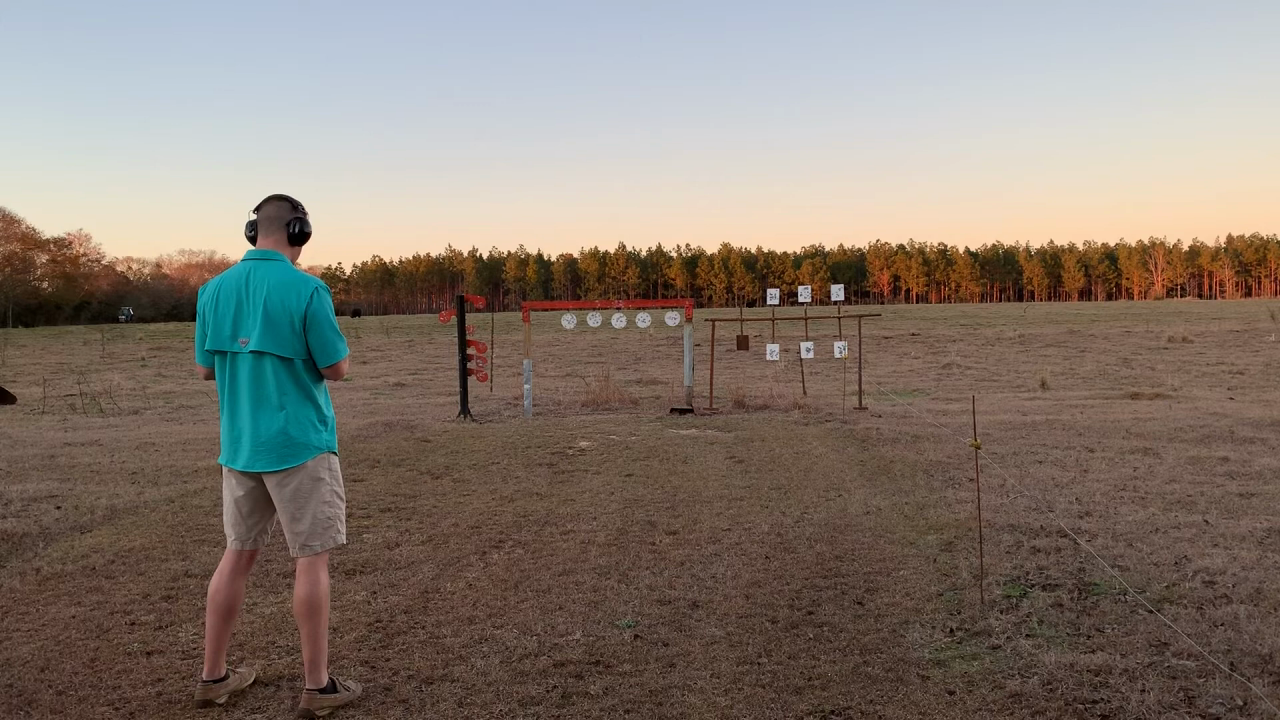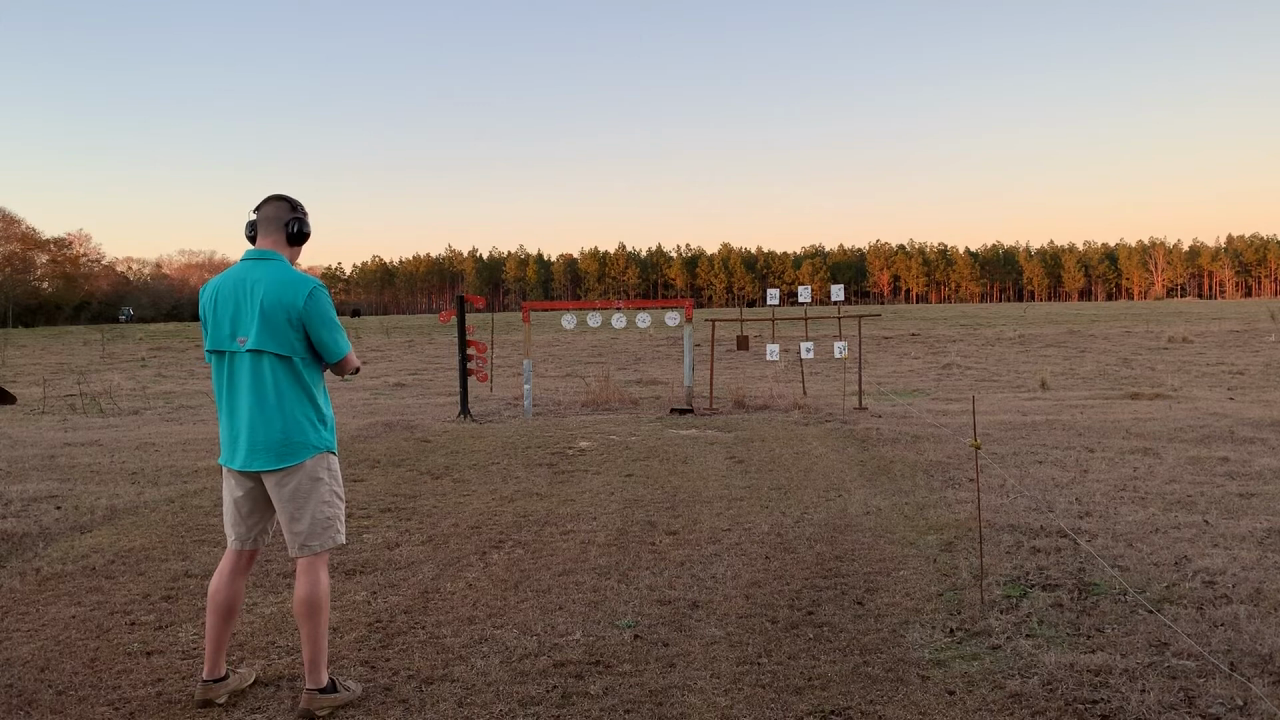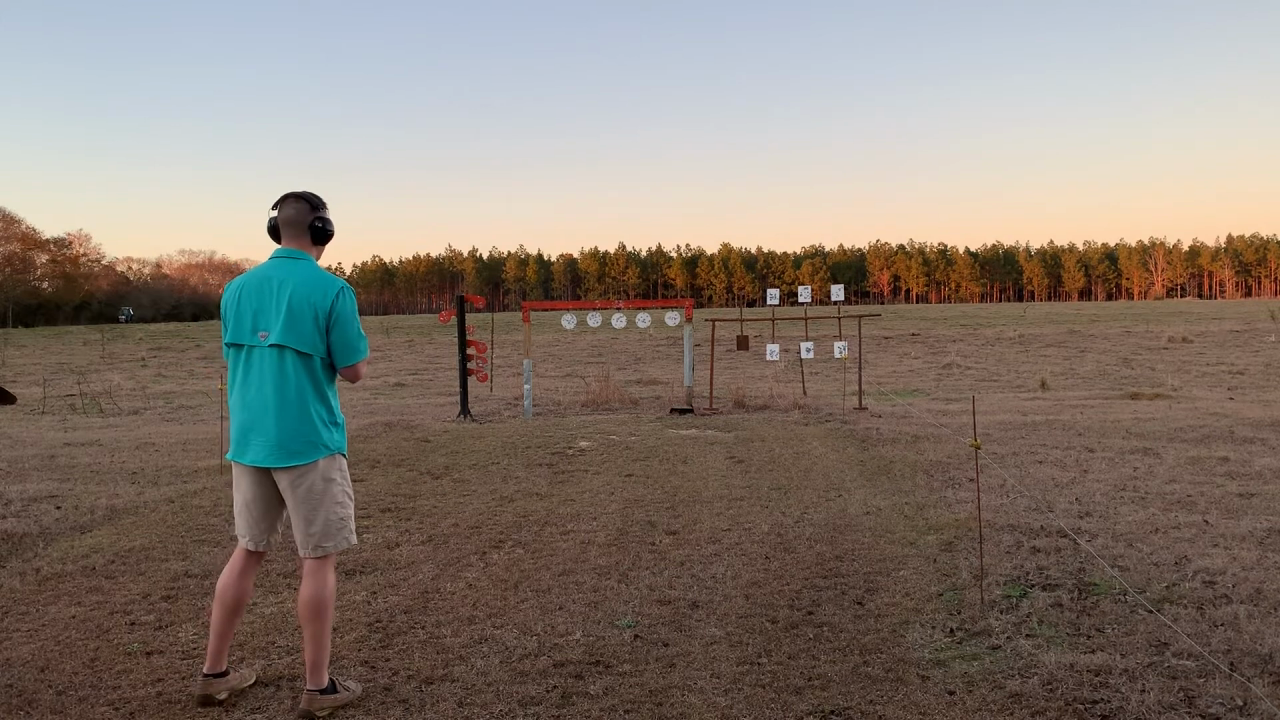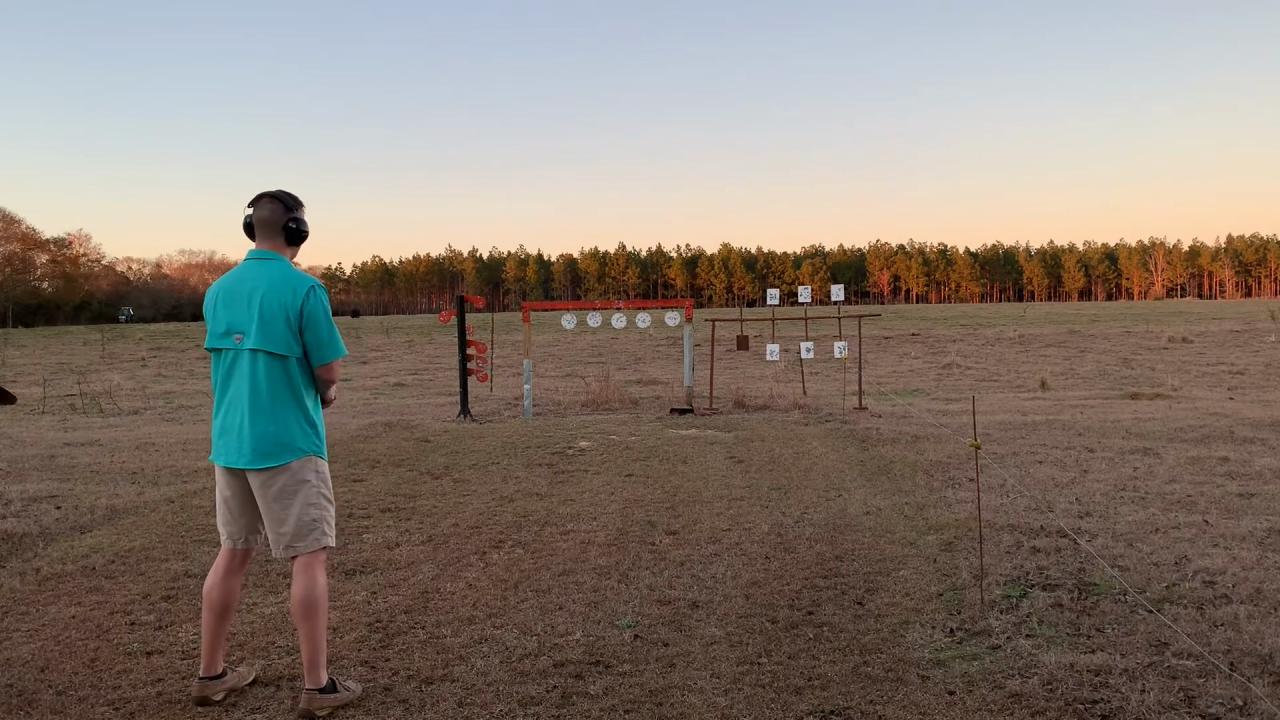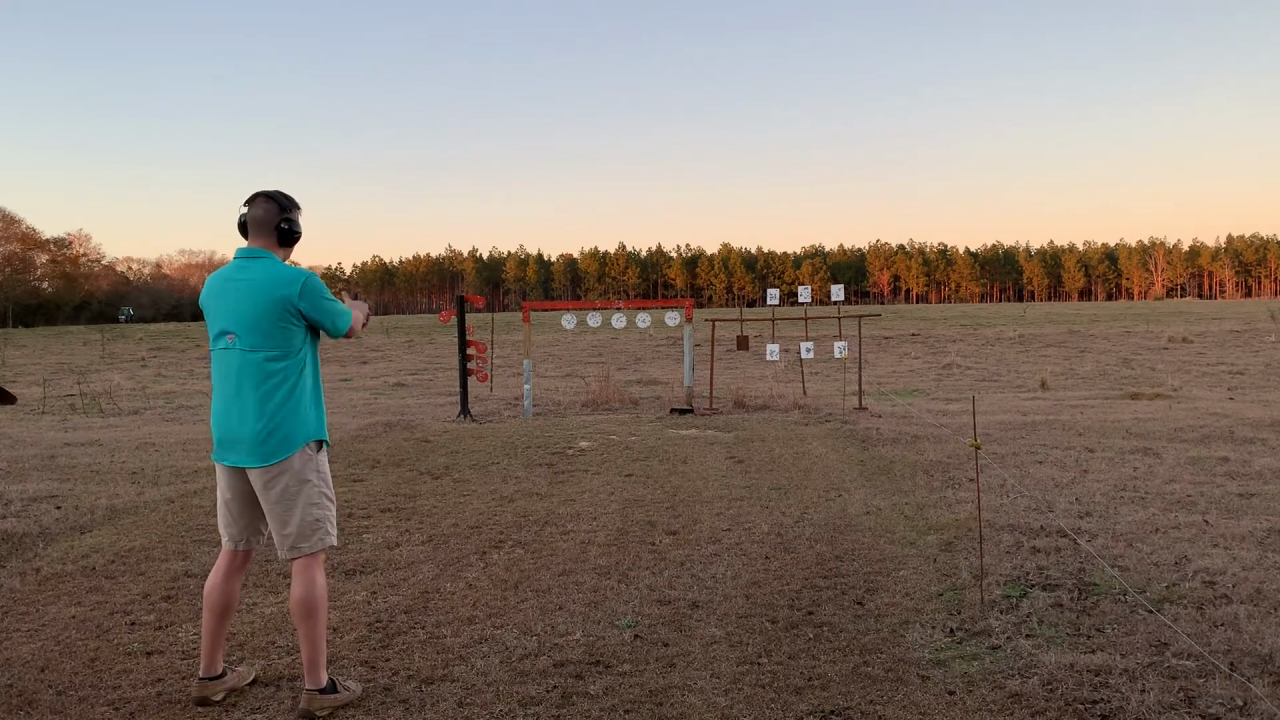
dt=0.7s
person 1, frame 1
left shoulder: (214, 289)
right shoulder: (306, 289)
left elbow: (205, 369)
right elbow: (336, 369)
right wrist: (319, 351)
left hip: (239, 446)
right hip: (300, 445)
left knee: (238, 553)
right knee: (312, 558)
left ankle: (213, 676)
person 1, frame 2
left shoulder: (213, 289)
right shoulder: (303, 288)
right elbow: (344, 363)
right wrist: (352, 360)
left hip: (239, 445)
right hip: (298, 444)
left knee: (238, 553)
right knee: (311, 558)
left ankle: (213, 676)
person 1, frame 3
left shoulder: (238, 288)
right shoulder: (331, 289)
left elbow: (237, 357)
right elbow: (354, 371)
right wrist: (344, 346)
left hip: (249, 442)
right hip: (310, 443)
left knee: (248, 551)
right knee: (318, 560)
left ankle: (214, 672)
person 1, frame 4
left shoulder: (218, 290)
right shoulder: (303, 288)
right elbow: (329, 372)
right wrist: (322, 391)
left hip: (232, 443)
right hip: (289, 444)
left knee: (233, 553)
right knee: (308, 558)
left ankle: (210, 674)
person 1, frame 5
left shoulder: (214, 285)
right shoulder: (296, 283)
right elbow: (347, 326)
left wrist: (336, 306)
right wrist: (357, 310)
left hip: (230, 440)
right hip: (286, 440)
left knee: (234, 553)
right knee: (308, 559)
left ankle: (210, 674)
